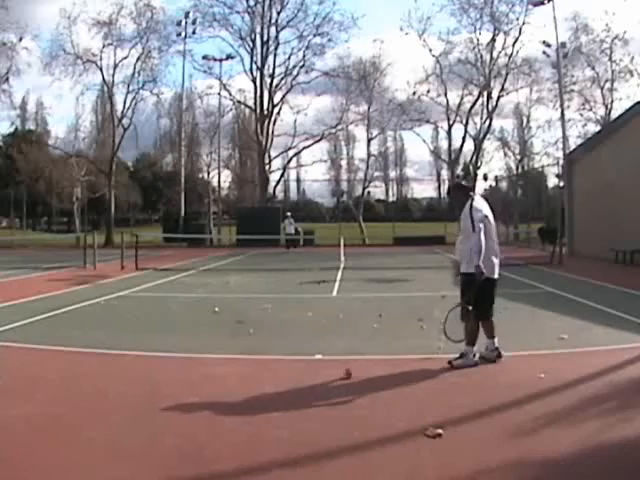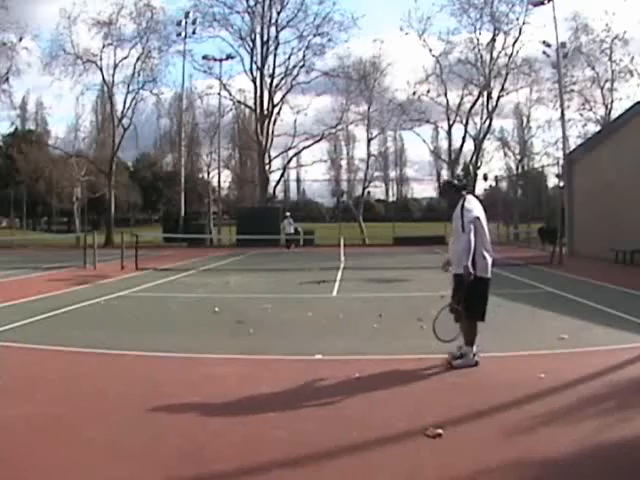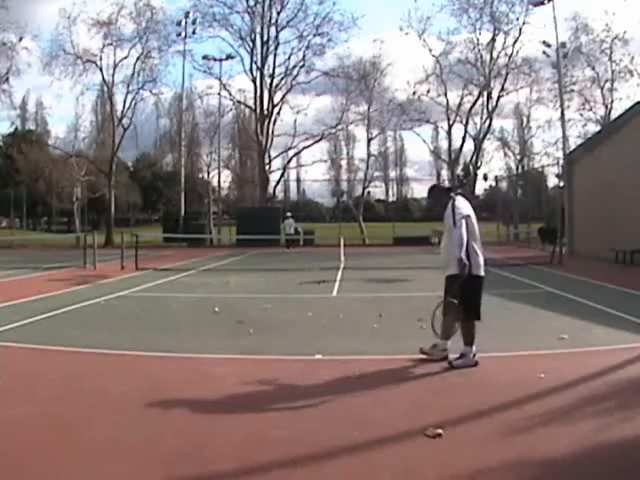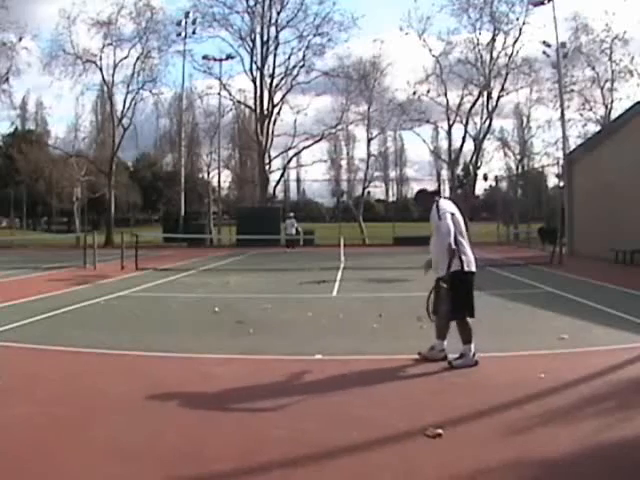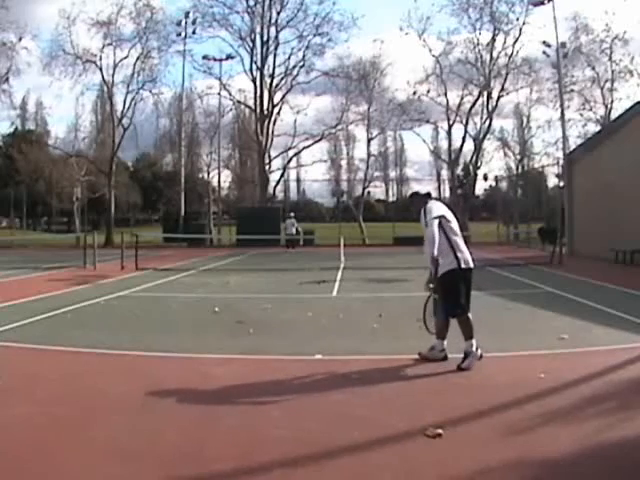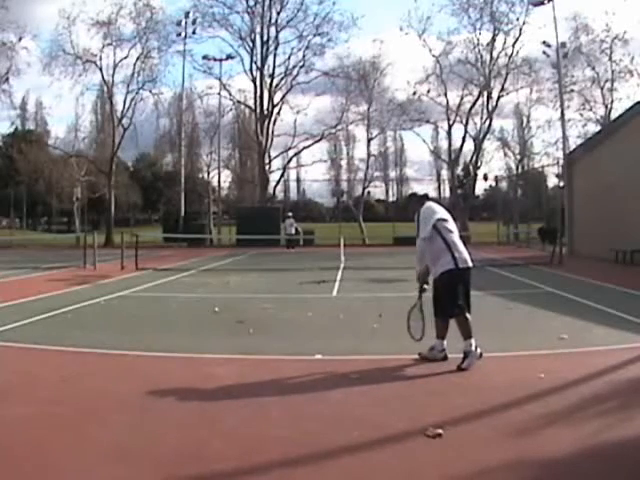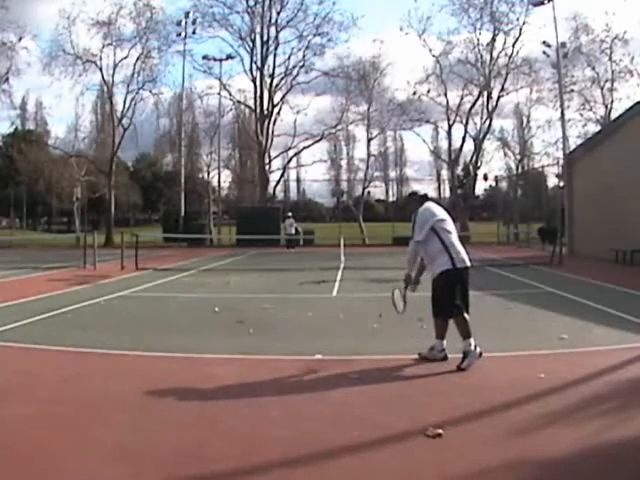
dt=0.3s
person 1, frame 1
left shoulder: (472, 207)
right shoulder: (476, 205)
left elbow: (477, 237)
left wrist: (477, 264)
right wrist: (461, 263)
left hip: (477, 270)
right hip: (478, 268)
left knee: (471, 313)
right knee: (482, 312)
left ankle: (469, 354)
right ankle: (492, 348)
person 1, frame 2
left shoulder: (464, 207)
right shoulder: (468, 204)
left elbow: (467, 238)
left wrist: (465, 265)
right wrist: (452, 259)
left hip: (471, 270)
right hip: (468, 268)
left knee: (468, 313)
right knee: (462, 310)
left ankle: (469, 354)
right ankle: (466, 348)
person 1, frame 3
left shoulder: (455, 206)
right shoulder: (456, 205)
left elbow: (459, 232)
left wrist: (460, 257)
right wrist: (442, 236)
left hip: (465, 269)
right hip: (458, 269)
left knee: (465, 313)
left ankle: (469, 355)
right ankle: (441, 348)
person 1, frame 4
left shoulder: (440, 205)
right shoulder: (441, 208)
left elbow: (446, 224)
left wrist: (449, 244)
right wrist: (434, 260)
left hip: (457, 268)
right hip: (447, 269)
left knee: (459, 312)
right knee: (442, 310)
left ankle: (468, 353)
right ankle: (439, 349)
person 1, frame 5
left shoulder: (429, 207)
right shoulder: (434, 209)
left elbow: (431, 229)
left wrist: (433, 255)
right wrist: (432, 275)
left hip: (455, 266)
right hip: (447, 267)
left knee: (459, 308)
right knee: (442, 309)
left ankle: (472, 349)
right ankle: (439, 348)
person 1, frame 6
left shoulder: (426, 210)
right shoulder: (431, 212)
left elbow: (422, 241)
right elbow: (432, 249)
left wrist: (420, 269)
right wrist: (426, 274)
left hip: (453, 266)
right hip: (444, 268)
left knee: (457, 308)
right knee: (440, 309)
left ankle: (471, 348)
right ankle: (439, 348)
person 1, frame 7
left shoulder: (424, 211)
right shoulder: (430, 212)
left elbow: (415, 243)
right elbow: (425, 250)
left wrist: (409, 272)
right wrist: (417, 275)
left hip: (451, 267)
right hip: (443, 268)
left knee: (455, 308)
right knee: (439, 309)
left ankle: (471, 347)
right ankle: (439, 348)
